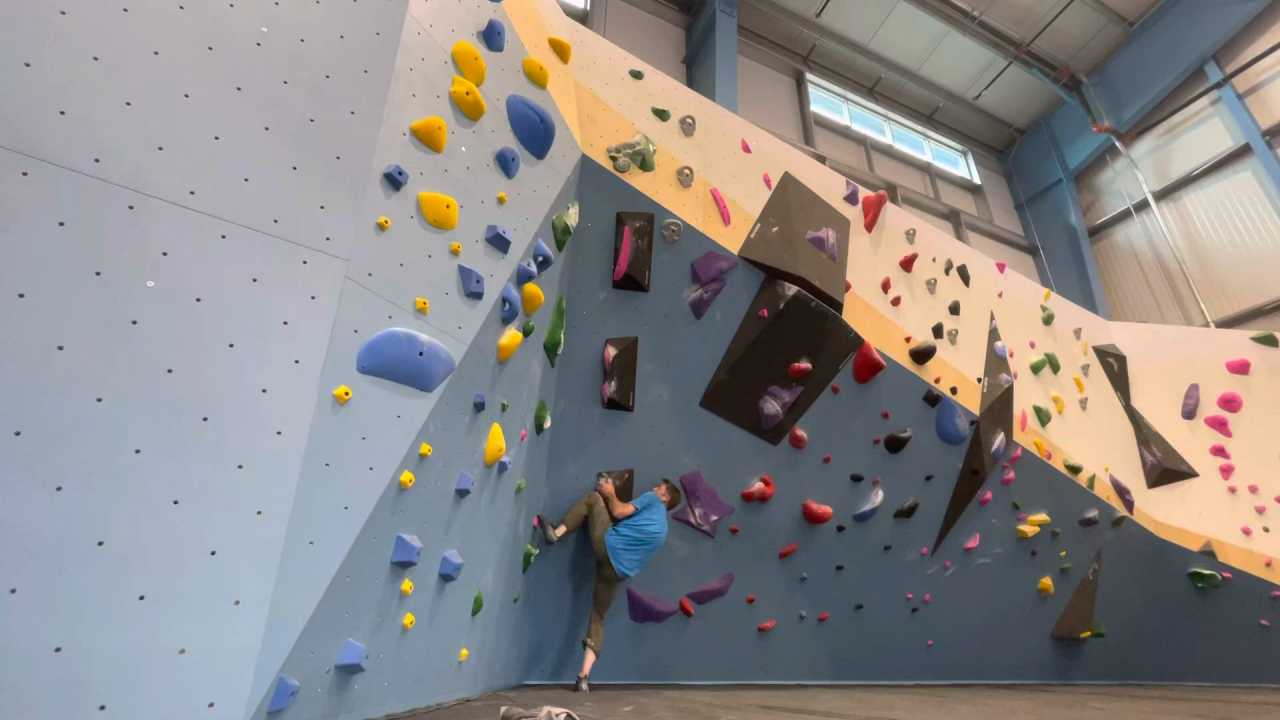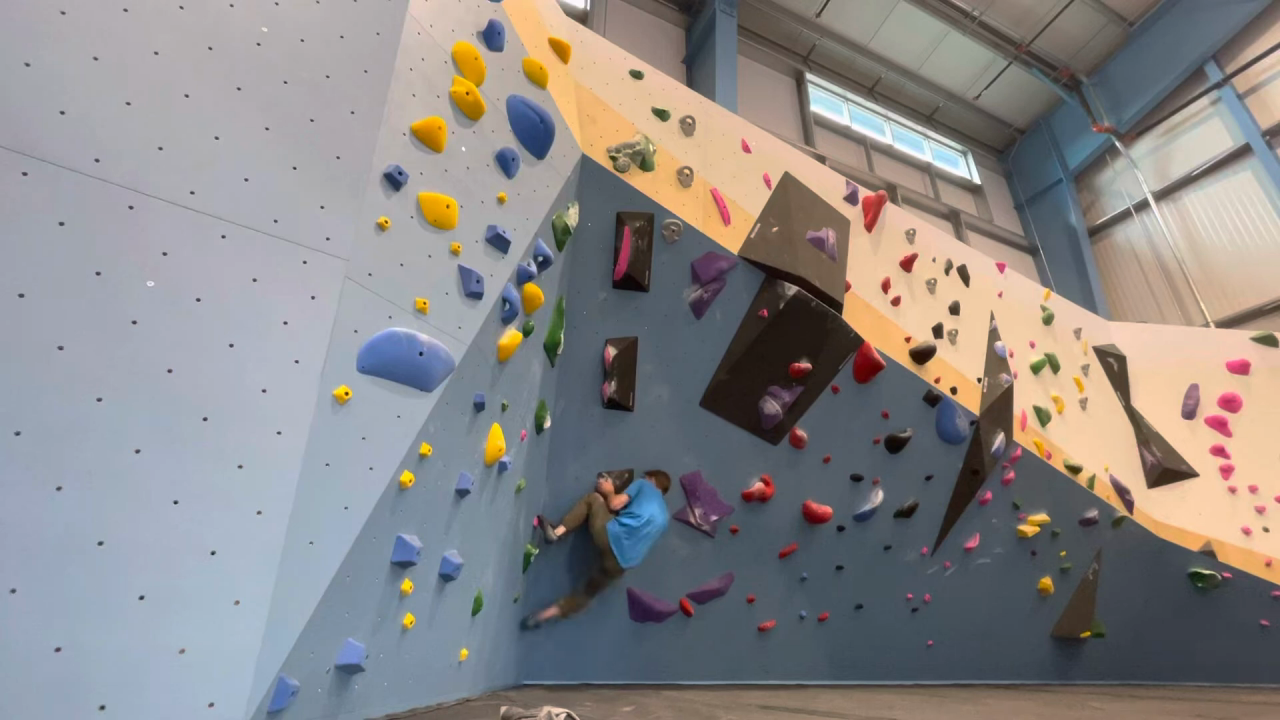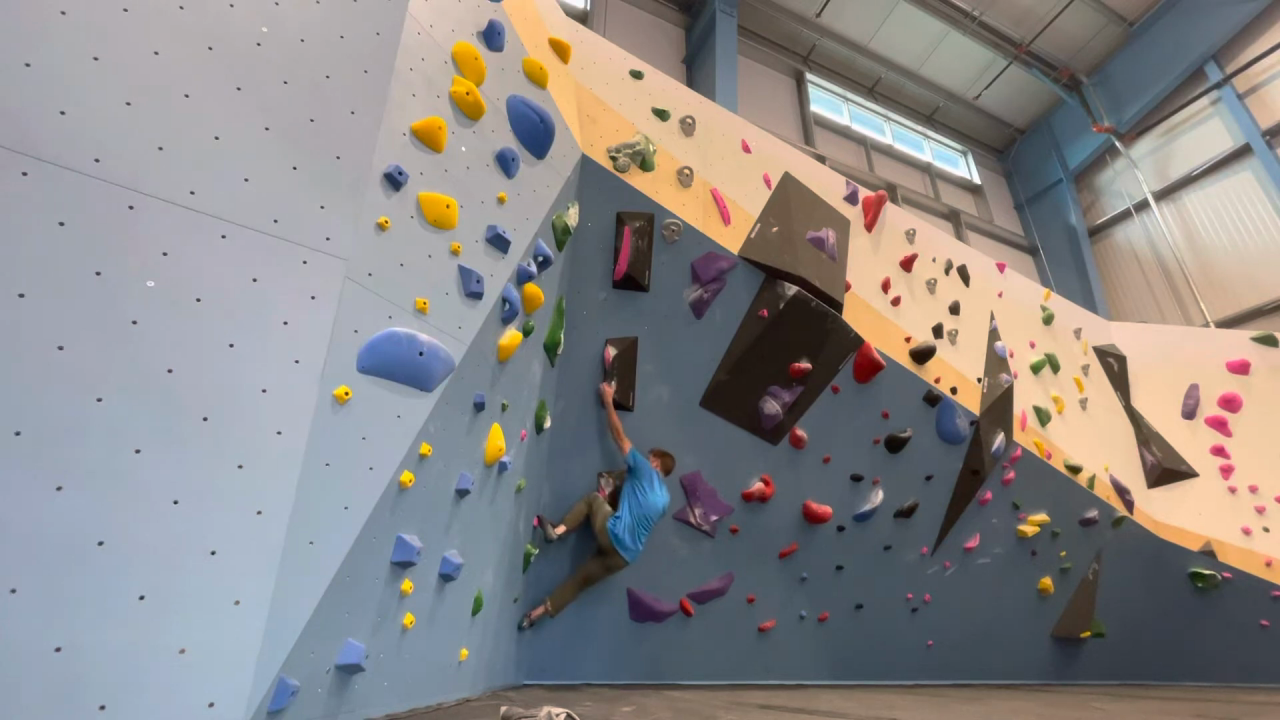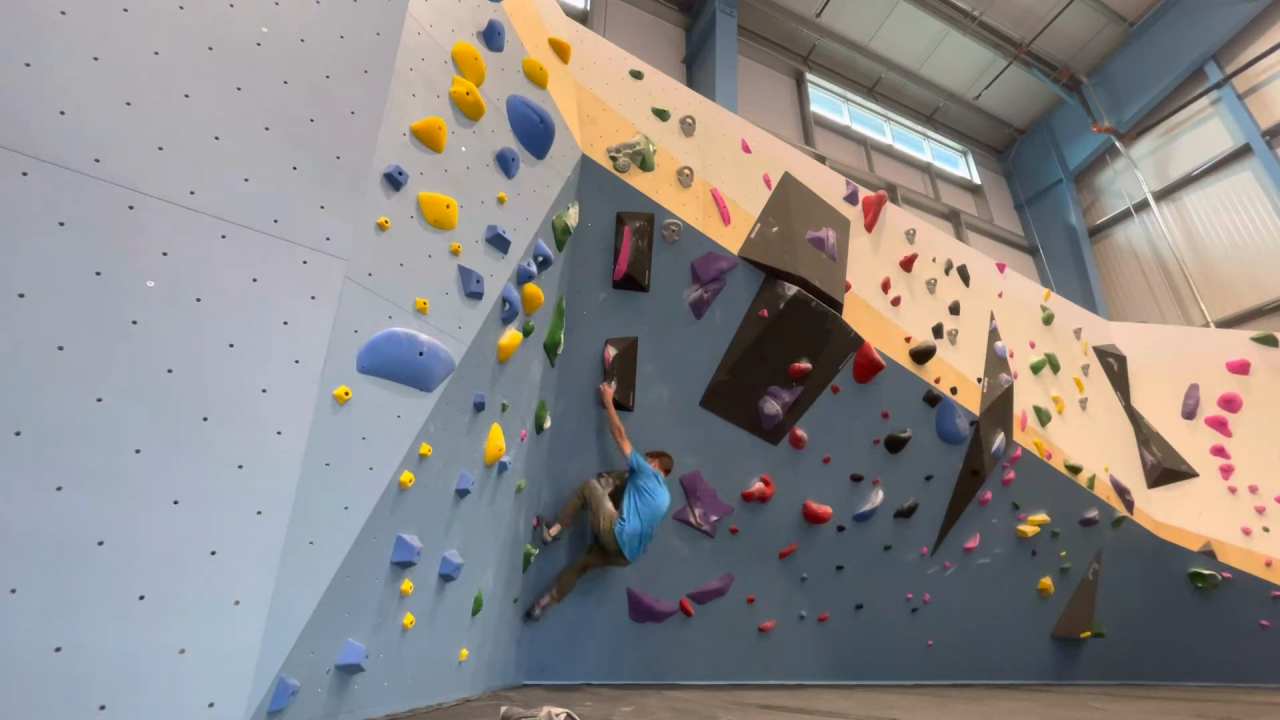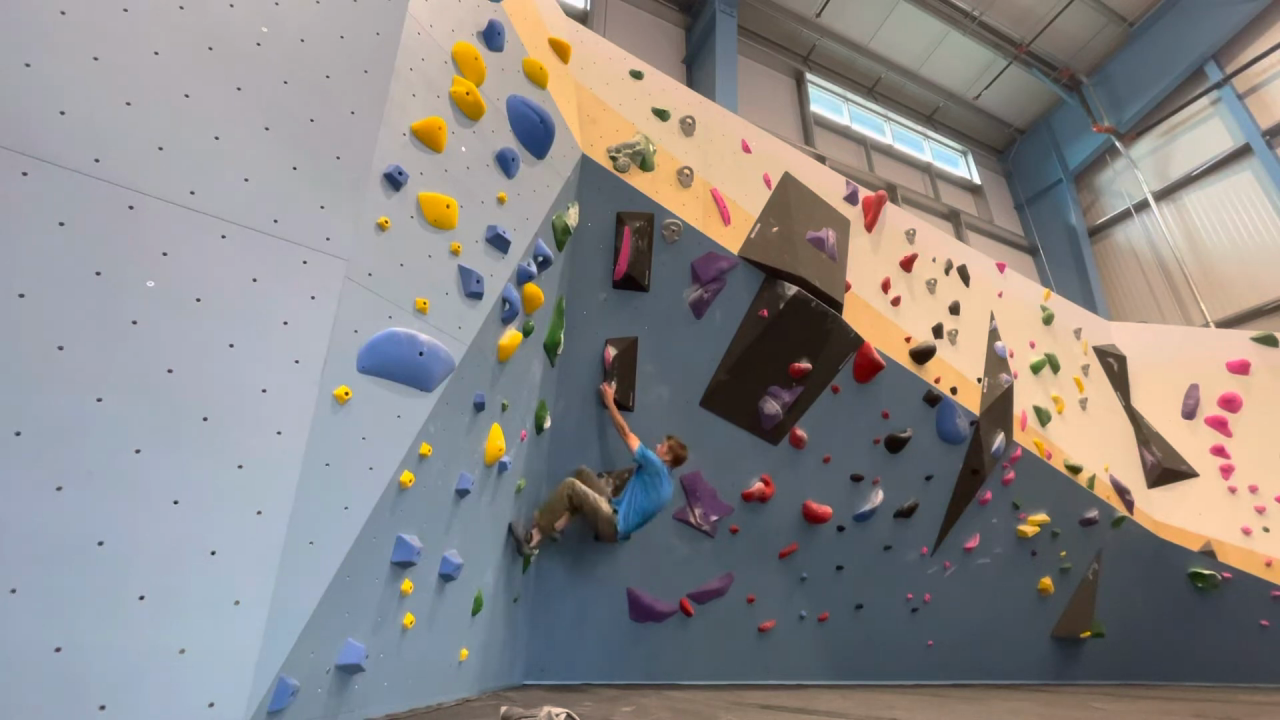
dt=1s
person 1, frame 1
left shoulder: (651, 500)
right shoulder: (662, 528)
left elbow: (619, 512)
left wrist: (609, 494)
left hip: (608, 544)
right hip: (619, 569)
left knee: (594, 497)
right knee: (598, 616)
left ankle: (556, 532)
right ankle: (583, 675)
person 1, frame 2
left shoulder: (644, 485)
right shoulder: (664, 517)
left elbow: (615, 504)
left wrist: (609, 492)
left hip: (611, 537)
left knee: (594, 498)
right knee: (591, 589)
left ankle: (557, 531)
person 1, frame 3
left shoulder: (644, 470)
right shoulder: (664, 498)
left elbow: (619, 436)
left wrist: (608, 400)
right wrist: (614, 496)
left hip: (612, 535)
right hip: (626, 554)
left knee: (593, 499)
right knee: (580, 579)
left ankle: (557, 530)
right ankle: (539, 612)
person 1, frame 4
left shoulder: (647, 473)
right shoulder: (665, 496)
left elbow: (621, 437)
left wrist: (608, 401)
left hip: (618, 540)
right hip: (627, 555)
left knee: (590, 487)
right knee: (583, 562)
left ankle: (551, 531)
right ankle: (544, 602)
person 1, frame 5
left shoulder: (655, 464)
right shoulder: (664, 479)
left elbow: (625, 433)
left wrist: (609, 401)
left hip: (612, 523)
right hip: (613, 517)
left knee: (571, 485)
right knee: (582, 473)
left ankle: (533, 540)
right ankle: (557, 525)
